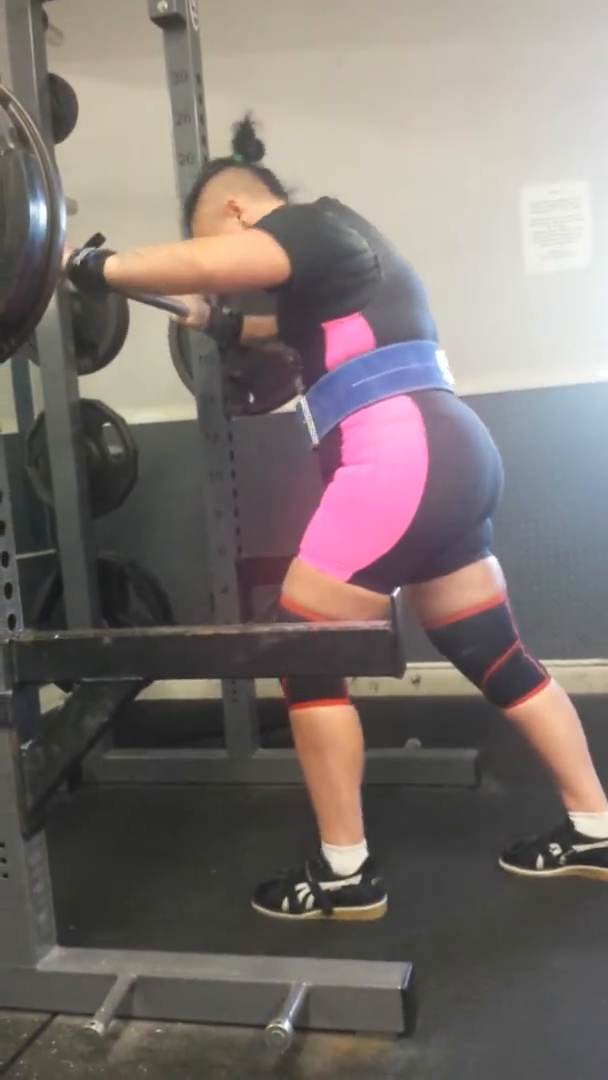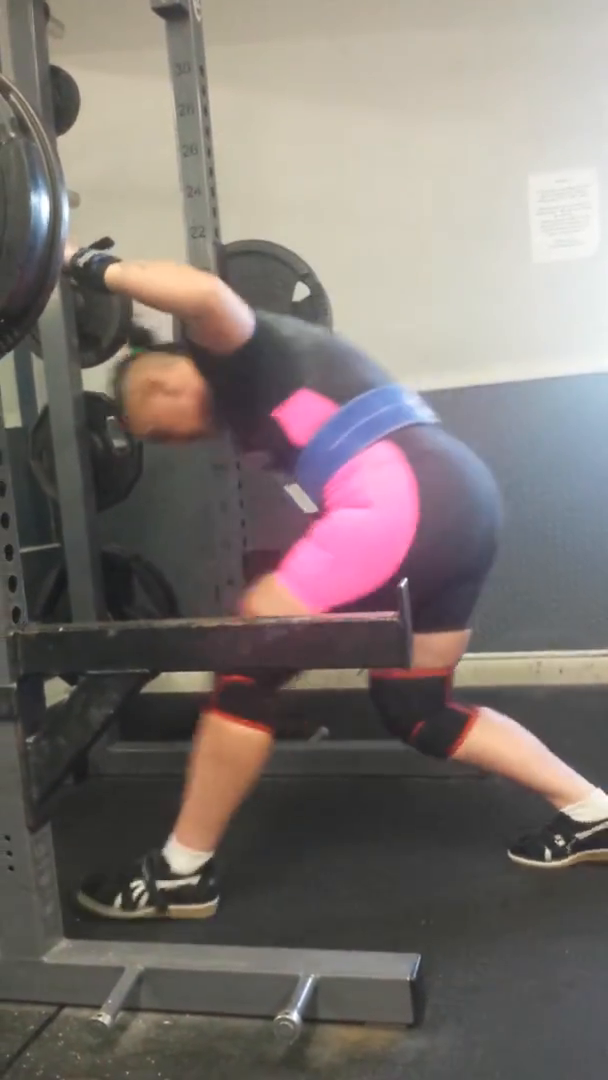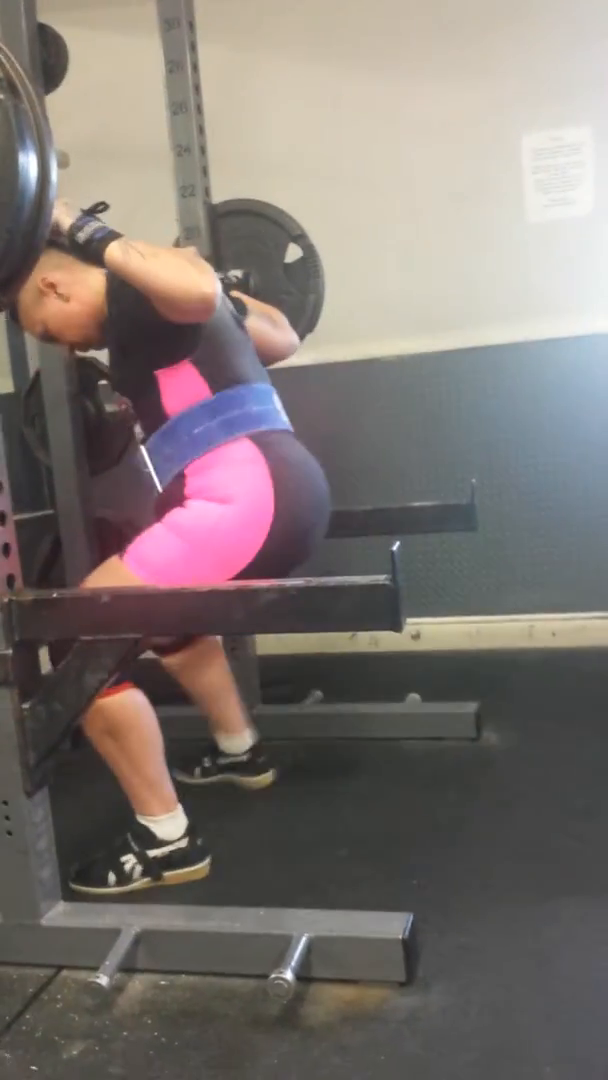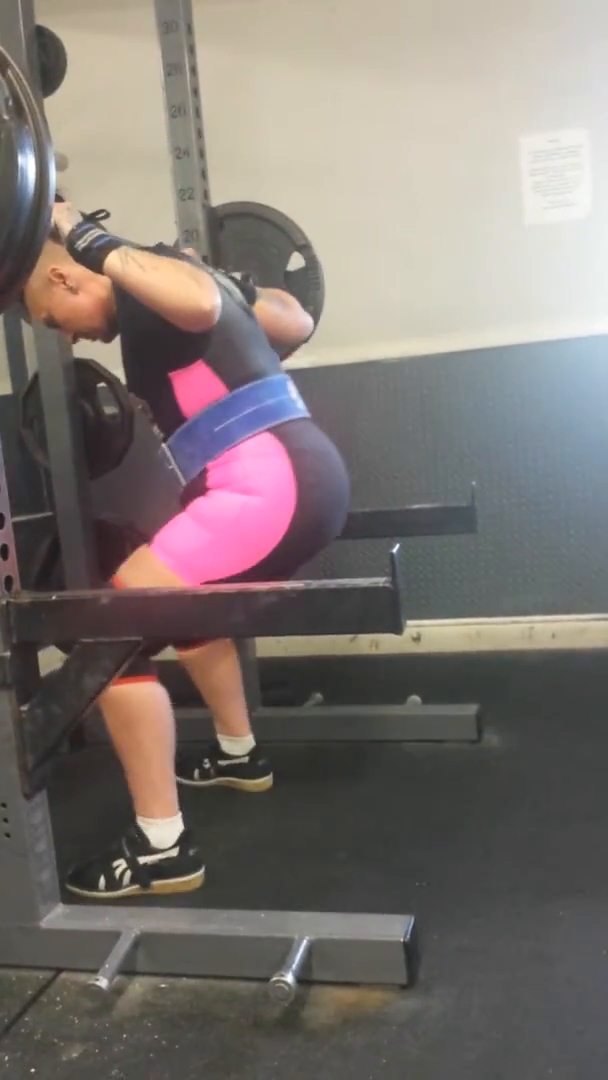
dt=0.5s
person 1, frame 1
left shoulder: (311, 222)
right shoulder: (332, 246)
left elbow: (206, 264)
left wrist: (95, 268)
right wrist: (225, 324)
left hip: (398, 461)
right hip: (452, 456)
right knee: (495, 656)
left ankle: (344, 874)
person 1, frame 2
left shoulder: (230, 360)
right shoulder: (266, 355)
left elbow: (205, 296)
left wrist: (99, 270)
left hip: (400, 501)
right hip: (456, 494)
left knee: (248, 668)
right knee: (418, 709)
left ankle: (180, 874)
person 1, frame 3
left shoulder: (131, 294)
right shoulder: (154, 298)
left elbow: (197, 290)
right elbow: (282, 338)
left wrist: (93, 236)
right wrist: (223, 288)
left hip: (245, 501)
right hip: (284, 491)
left ankle: (165, 841)
right ankle: (240, 750)
person 1, frame 4
left shoulder: (144, 286)
right shoulder: (174, 276)
left elbow: (197, 305)
right elbow: (297, 323)
left wrist: (94, 244)
left hip: (269, 487)
right hip: (308, 473)
right knee: (182, 599)
left ankle: (161, 849)
right ankle: (239, 754)
